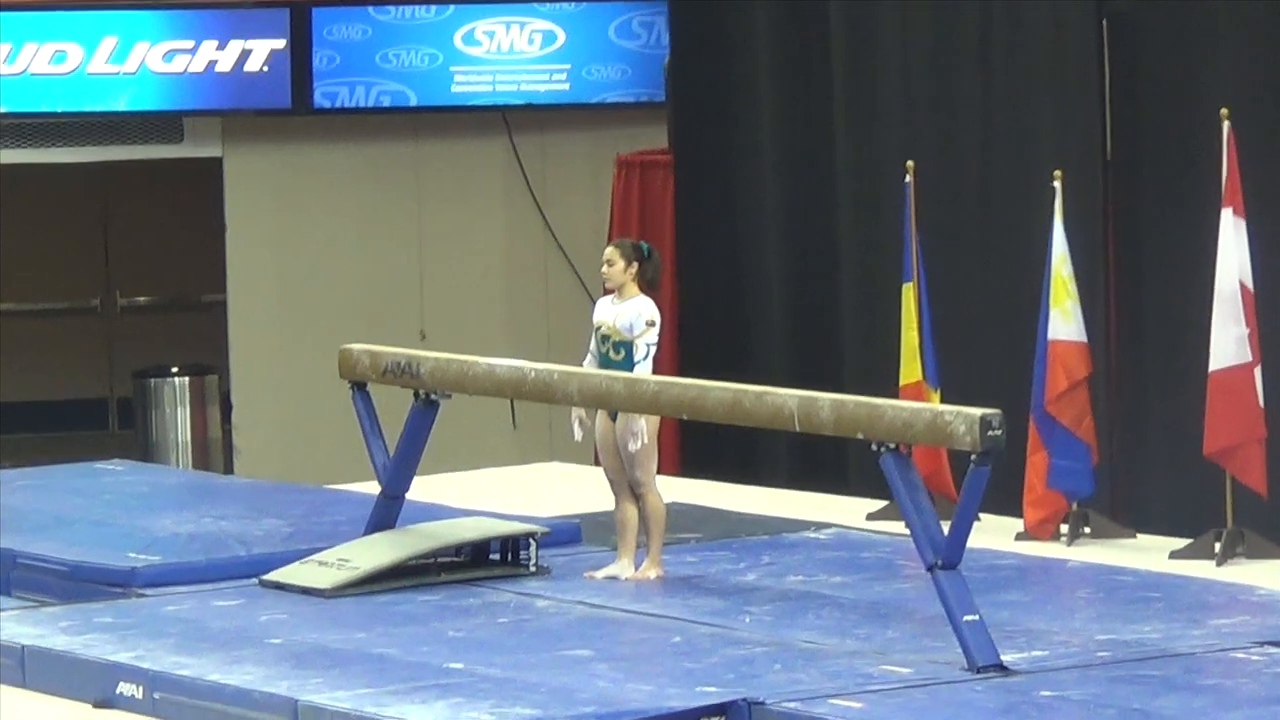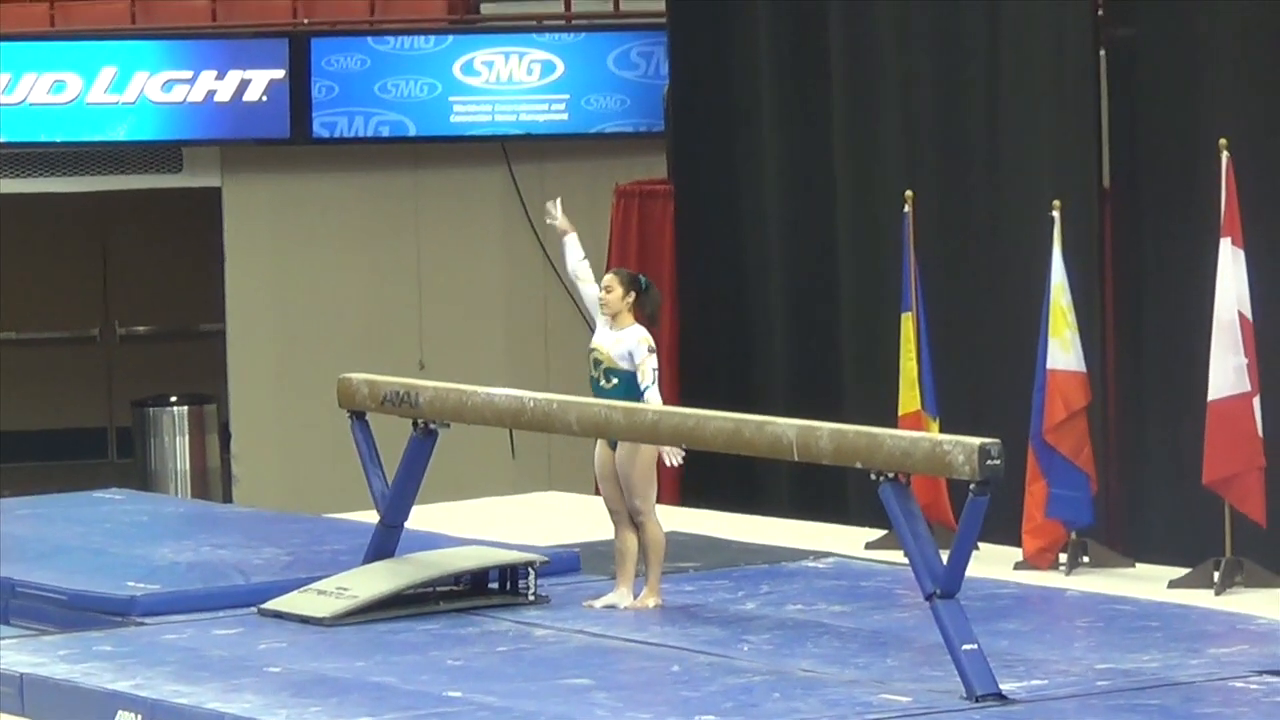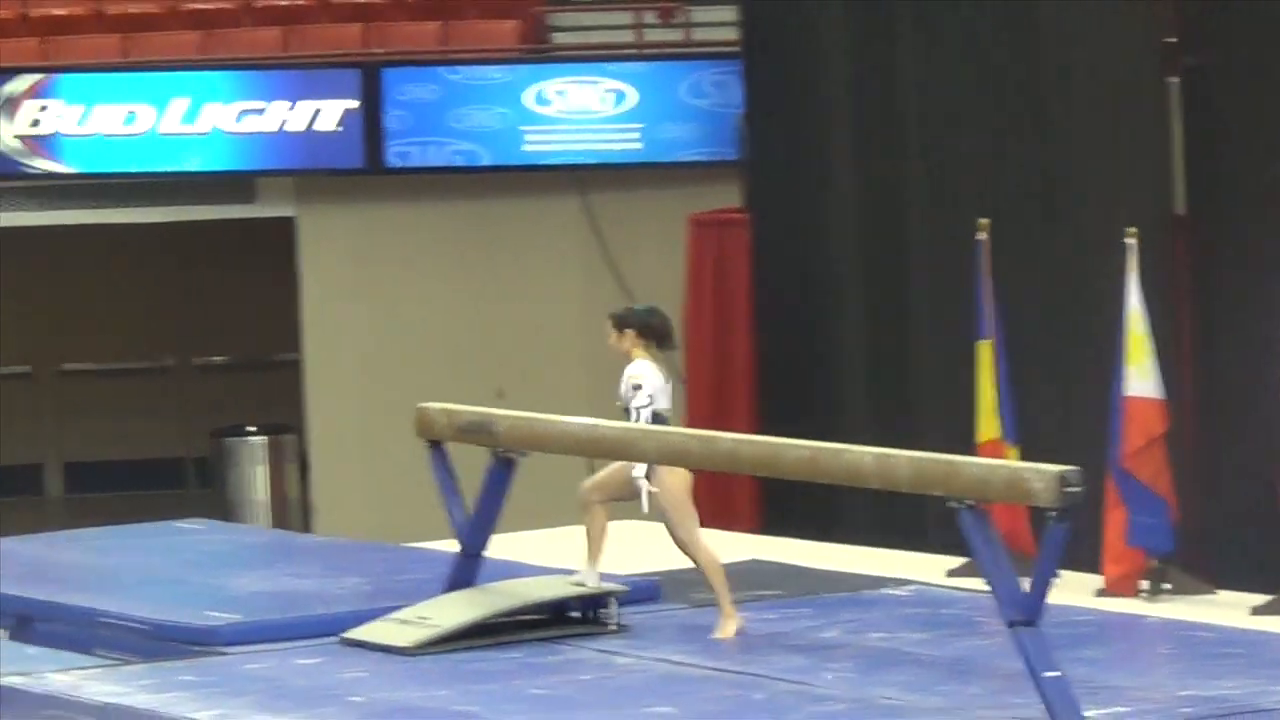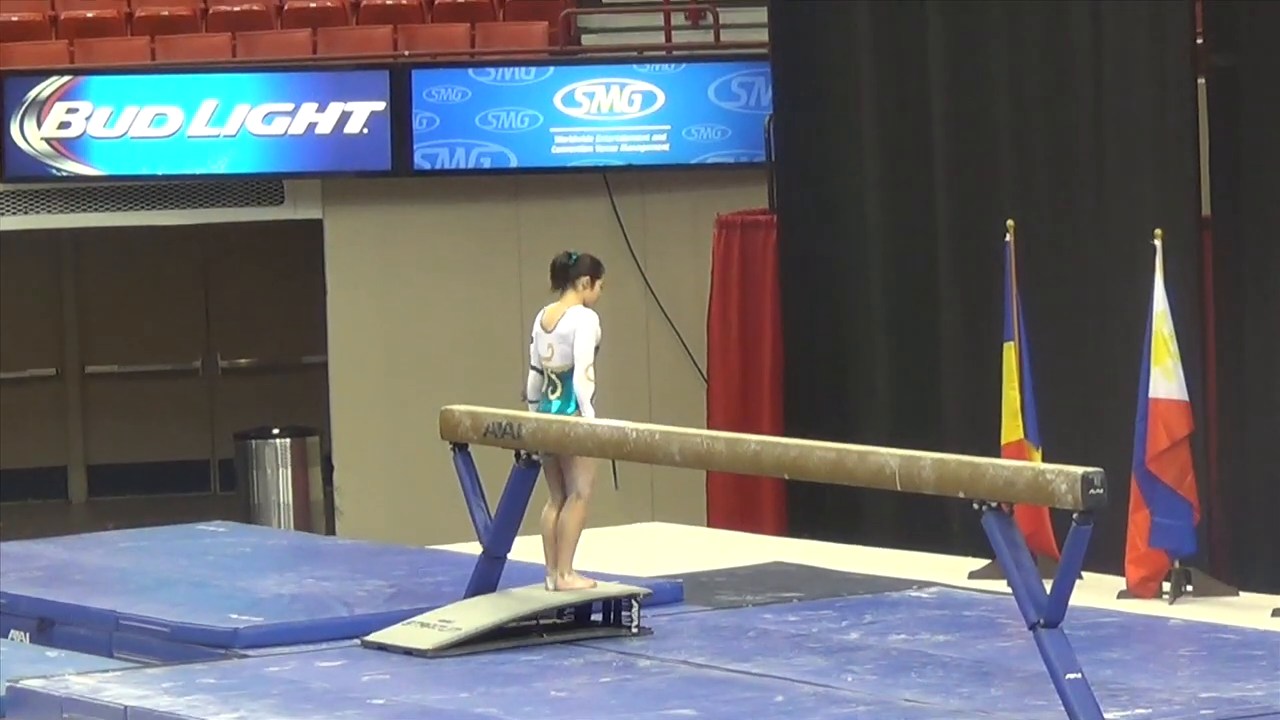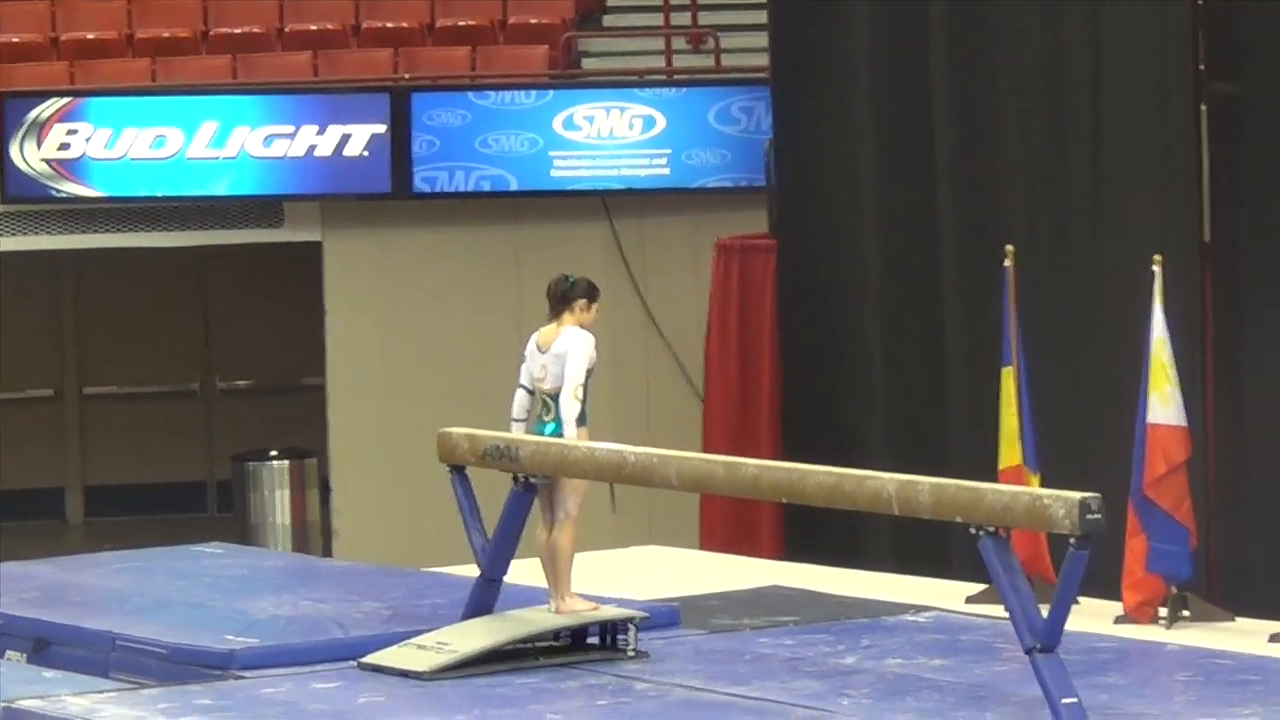
dt=1s
person 1, frame 1
left shoulder: (644, 309)
right shoulder: (602, 305)
left elbow: (643, 364)
right elbow: (592, 356)
left wrist: (638, 412)
right wrist: (580, 401)
right hip: (607, 403)
left knee: (642, 485)
right knee: (619, 487)
left ankle: (653, 562)
right ankle: (624, 560)
person 1, frame 2
left shoulder: (638, 338)
right shoulder: (603, 324)
left elbow: (650, 390)
right elbow: (583, 277)
right wrist: (567, 233)
right hip: (606, 432)
left knee: (641, 515)
right knee: (619, 516)
left ankle: (652, 590)
right ankle: (622, 588)
person 1, frame 3
left shoulder: (637, 372)
right shoulder: (647, 367)
left elbow: (641, 426)
left wrist: (639, 476)
left hip: (664, 462)
left knee: (690, 542)
right knee: (591, 492)
left ankle: (729, 614)
right ankle: (592, 571)
person 1, frame 4
left shoulder: (542, 316)
right shoulder: (585, 318)
right elbow: (583, 374)
left wrist: (533, 415)
right wrist: (590, 420)
left hip: (547, 411)
right hip: (572, 413)
left knee: (556, 497)
right knee: (579, 494)
left ankle: (552, 573)
right ankle: (565, 573)
person 1, frame 5
left shoulder: (536, 339)
right shoulder: (580, 338)
left elbow: (523, 392)
right elbow: (572, 392)
left wrist: (517, 436)
right wrist: (571, 437)
left hip: (540, 431)
right hip: (564, 432)
left knee: (548, 518)
right knee: (566, 517)
left ankle: (555, 594)
right ankle: (565, 597)
